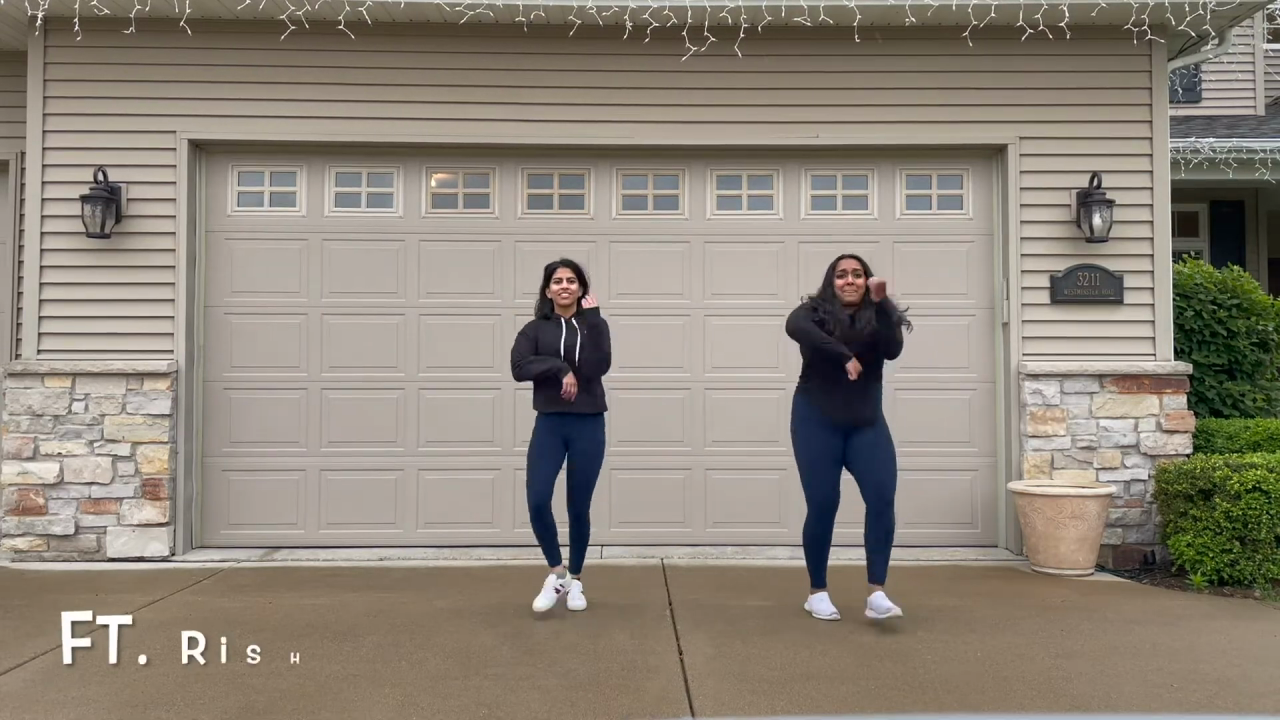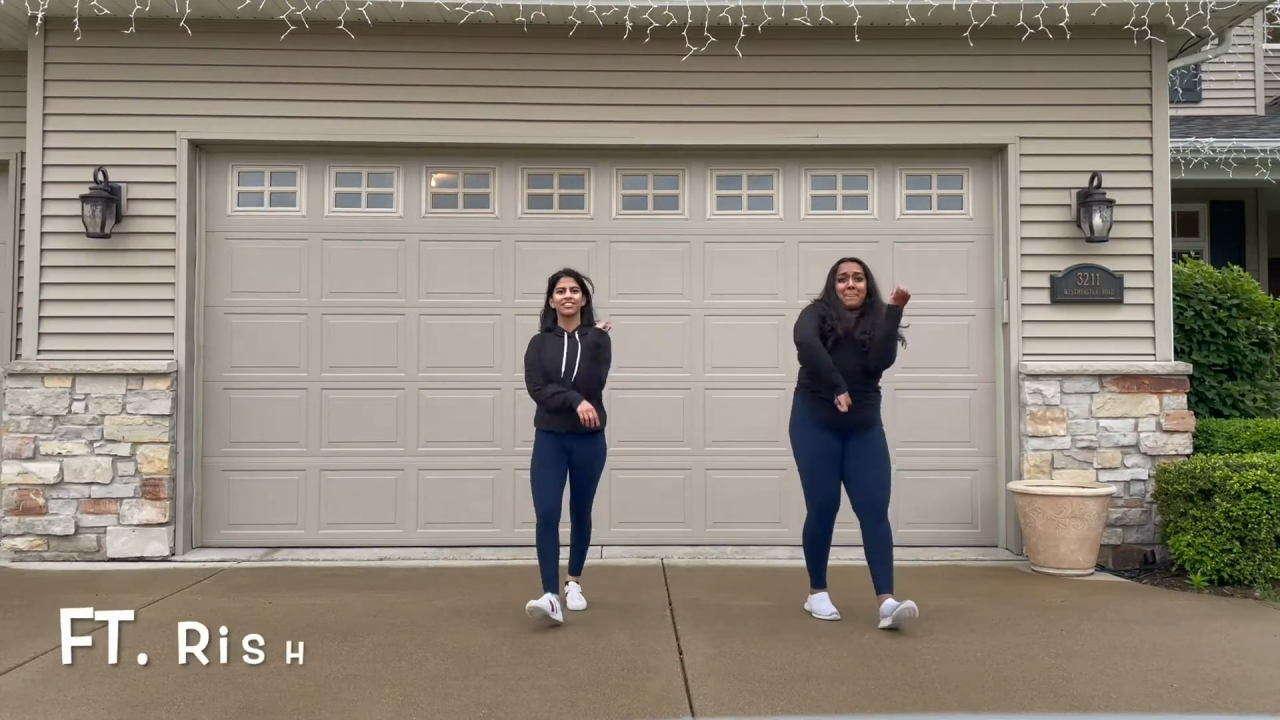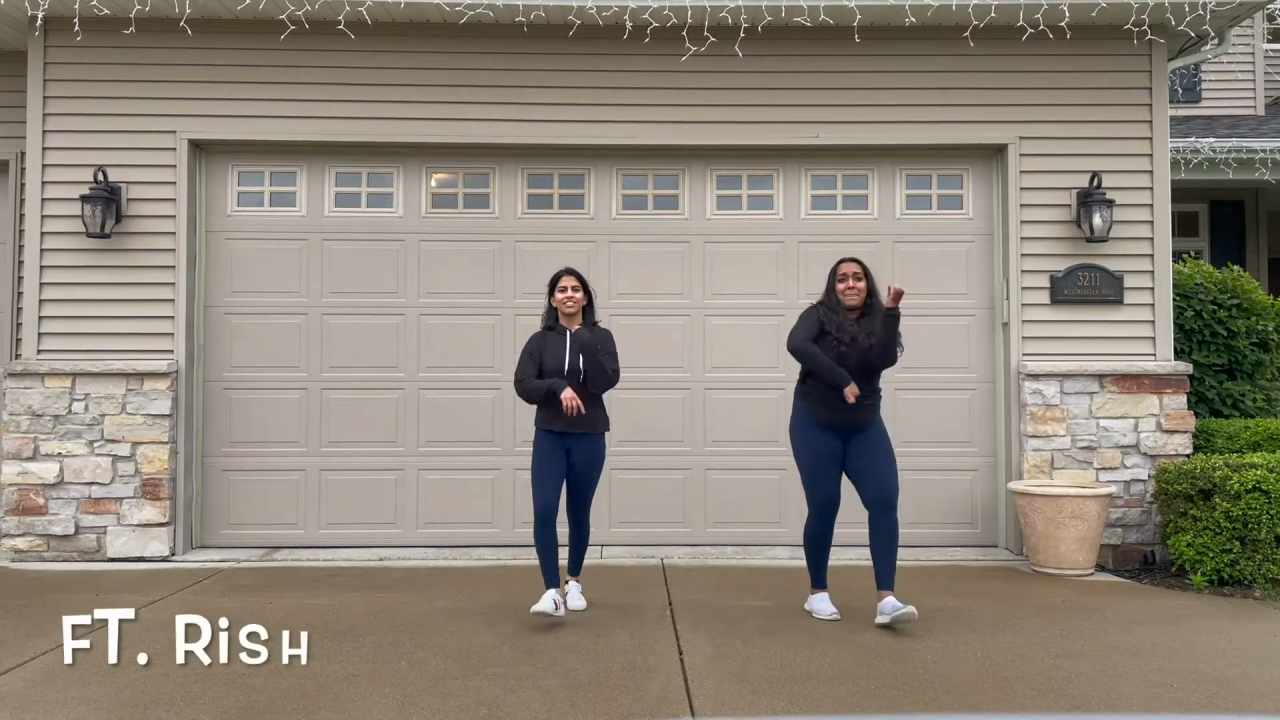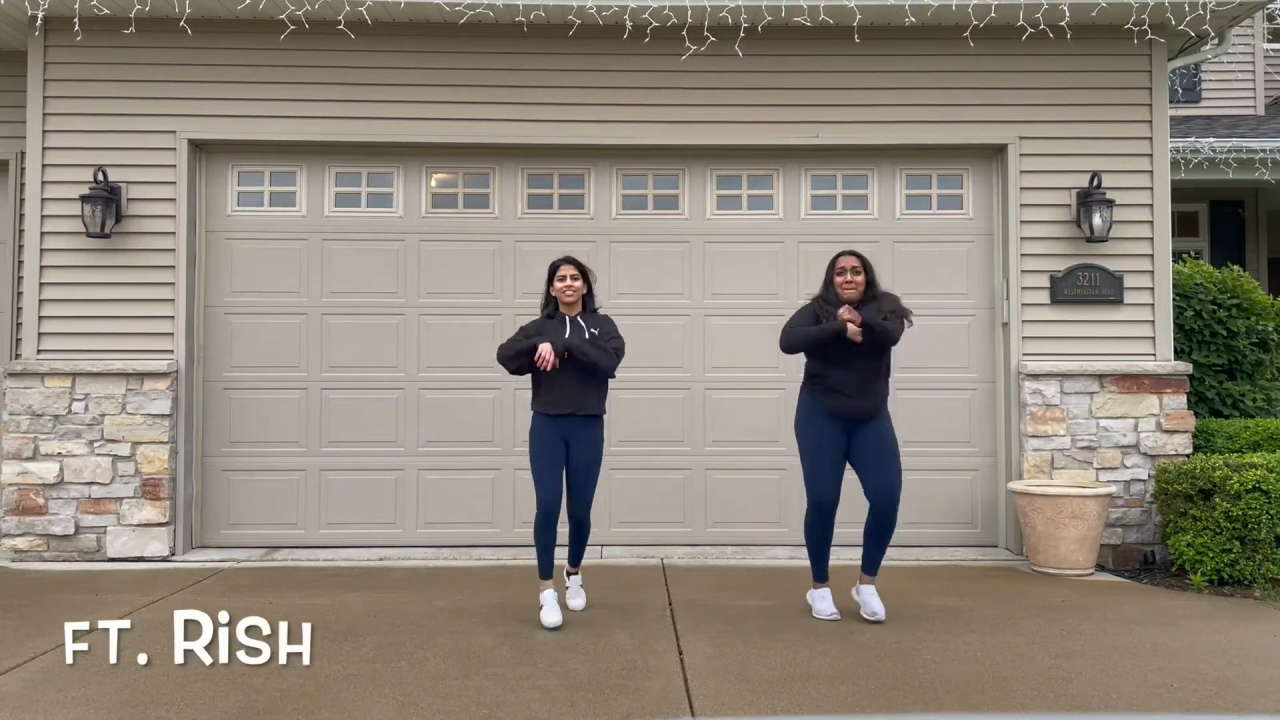
dt=0.1s
person 1, frame 1
left shoulder: (879, 316)
right shoulder: (814, 310)
left elbow: (891, 349)
right elbow: (795, 328)
left wrist: (882, 305)
right wrist: (844, 356)
left hip: (867, 425)
right hip: (817, 423)
left knee: (882, 500)
right knee: (823, 506)
left ankle: (877, 594)
right ankle: (817, 592)
person 1, frame 2
left shoulder: (879, 322)
right shoulder: (818, 315)
left elbow: (879, 362)
right elbow: (805, 339)
left wrist: (894, 310)
right wrist: (836, 386)
left hip: (864, 428)
right hip: (816, 424)
left knee: (874, 510)
right knee: (823, 507)
left ankle: (887, 601)
right ankle: (817, 592)
person 1, frame 3
left shoulder: (880, 322)
right shoulder: (818, 317)
left elbow: (884, 359)
right elbow: (797, 345)
left wrist: (889, 313)
right wrist: (840, 380)
left hip: (865, 427)
right hip: (816, 424)
left knee: (884, 502)
right knee: (823, 506)
left ankle: (886, 597)
right ankle: (817, 592)
person 1, frame 4
left shoulder: (884, 309)
right shoulder: (816, 311)
left elbow: (891, 333)
right elbow: (788, 340)
left wrist: (860, 319)
right wrist: (840, 330)
left hip: (871, 420)
right hip: (821, 417)
left knee: (887, 496)
right knee: (823, 501)
left ankle: (866, 582)
right ankle: (819, 587)
person 2, frame 1
left shoulder: (594, 324)
right shoulder: (535, 329)
left elbow: (598, 367)
right elbow: (519, 368)
left wrist: (590, 316)
right wrist: (560, 370)
left hip: (588, 427)
right hip: (549, 425)
left knee: (579, 507)
right knee: (537, 500)
left ankle: (574, 579)
right ankle: (553, 570)
person 2, frame 2
left shoulder: (596, 338)
right shoulder: (540, 342)
left elbow: (594, 383)
right elbow: (538, 389)
left wrist: (598, 337)
right wrist: (575, 401)
left hip: (588, 440)
right hip: (550, 439)
left knee: (580, 514)
right knee: (546, 513)
left ankle: (573, 581)
right ankle: (550, 596)
person 2, frame 3
left shoulder: (600, 337)
right shoulder: (542, 339)
left elbow: (608, 380)
right elbow: (523, 385)
left wrist: (588, 341)
right wrist: (558, 389)
left hip: (589, 438)
right hip: (550, 438)
left knee: (578, 514)
right knee: (544, 512)
left ankle: (572, 579)
right ankle: (551, 592)
person 2, frame 4
left shoulder: (601, 325)
right shoulder: (539, 328)
left elbow: (611, 358)
right elbow: (505, 354)
left wrist: (566, 345)
right wrist: (539, 344)
left hip: (587, 428)
right hip: (546, 427)
left knee: (579, 510)
right knee: (547, 506)
left ankle: (574, 572)
right ankle: (547, 591)
